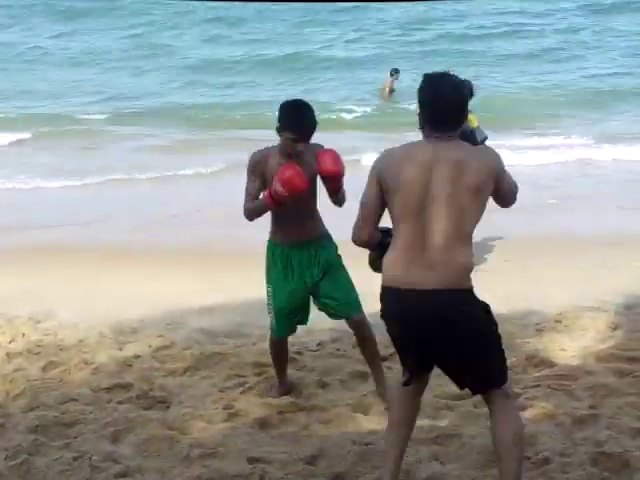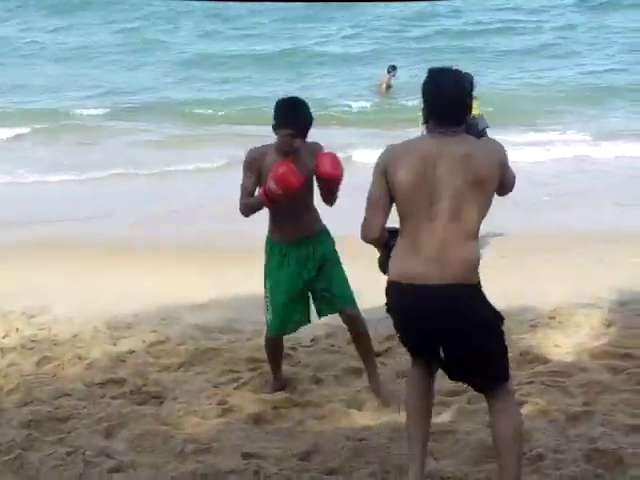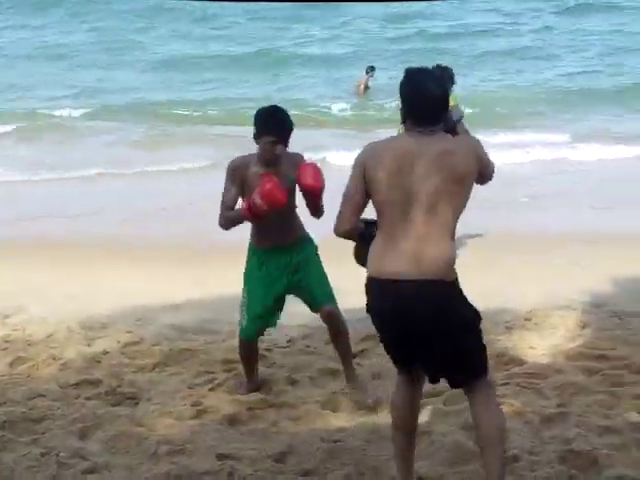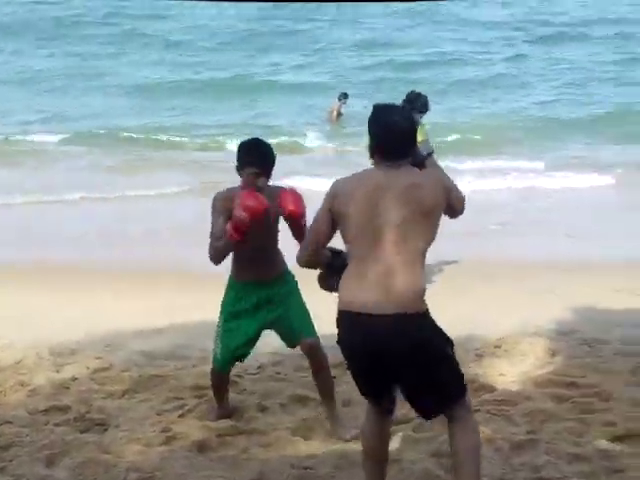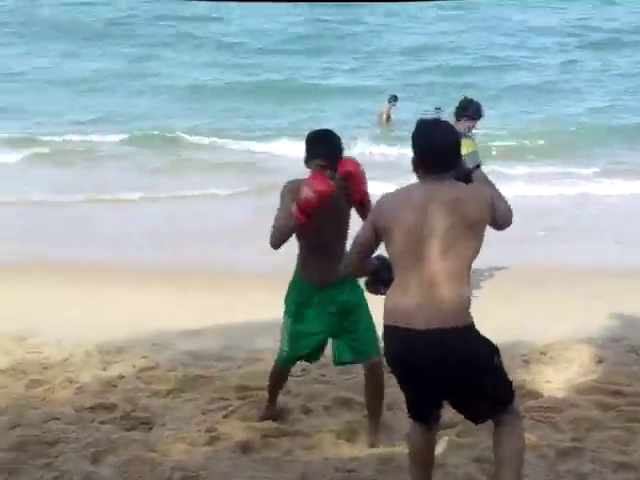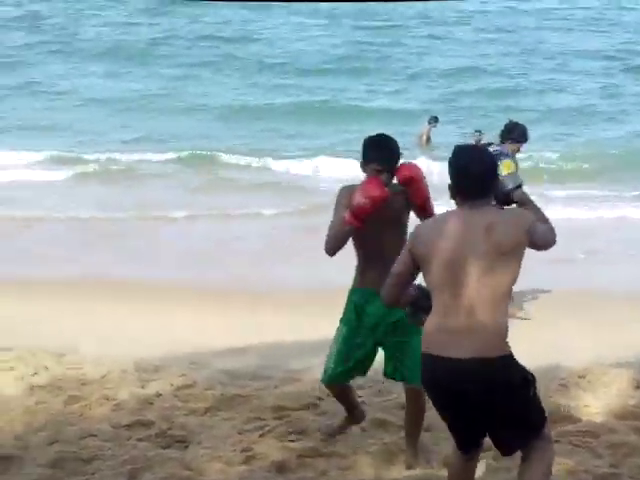
dt=0.1s
person 1, frame 1
left shoulder: (389, 161)
right shoulder: (485, 160)
left elbow: (362, 236)
right elbow: (508, 197)
left hip: (398, 299)
right hip: (453, 300)
left knee: (413, 381)
right knee: (500, 396)
person 1, frame 2
left shoulder: (394, 156)
right shoulder: (490, 152)
left elbow: (371, 233)
right elbow: (507, 186)
left hip: (403, 294)
right hip: (460, 296)
left knee: (422, 367)
right knee: (500, 393)
person 1, frame 3
left shoulder: (372, 155)
right shoulder: (466, 149)
left elbow: (344, 227)
right elbow: (486, 173)
right wrist: (457, 128)
left hip: (382, 294)
right hip: (437, 294)
left knee: (409, 376)
right knee: (480, 390)
person 1, frame 4
left shoulder: (342, 189)
right shoulder: (435, 183)
left elbow: (306, 256)
right elbow: (457, 208)
left hip: (353, 324)
right hip: (409, 325)
left knee: (379, 407)
right knee: (460, 412)
person 1, frame 5
left shoulder: (386, 204)
right shoulder: (479, 197)
left elbow: (349, 266)
right elbow: (504, 218)
right wrist: (476, 174)
left hip: (398, 339)
right hip: (453, 339)
left knee: (425, 419)
right knee: (508, 417)
person 1, frame 6
left shoulder: (424, 232)
right shoulder: (517, 221)
left elbow: (389, 297)
right elbow: (548, 237)
right wrist: (518, 193)
left hip: (436, 366)
right hip: (490, 367)
left knee: (466, 445)
right knee: (537, 444)
person 2, frame 1
left shoulder: (317, 153)
right shoulder: (261, 160)
left elbow: (339, 201)
right elbow: (248, 212)
left wrist: (335, 182)
right wrist: (273, 197)
left hip: (320, 247)
right hip: (283, 253)
left knee: (356, 318)
right knee: (279, 329)
left ankle: (381, 382)
right ankle: (282, 380)
person 2, frame 2
left shoulder: (314, 152)
right shoulder: (257, 158)
left elbow: (330, 200)
right elbow: (244, 208)
left wrist: (332, 184)
right wrist: (267, 194)
left hip: (318, 242)
right hip: (282, 250)
left knee: (350, 313)
right knee: (276, 328)
left ankle: (374, 377)
right ankle: (277, 376)
person 2, frame 3
left shoulder: (297, 162)
right shoulder: (239, 168)
left elbow: (318, 212)
right elbow: (225, 220)
left wrist: (315, 196)
right wrist: (251, 209)
left hip: (300, 249)
right hip: (263, 256)
left knee: (331, 312)
right knee: (250, 330)
left ankle: (352, 379)
right ankle: (252, 377)
person 2, frame 4
left shoulder: (279, 195)
right shoulder: (224, 200)
left elbow: (305, 242)
right elbow: (215, 255)
left wrist: (298, 221)
right wrist: (237, 226)
left hip: (279, 284)
right hip: (242, 291)
left knee: (313, 346)
right knee: (222, 361)
left ankle: (334, 416)
right ankle: (221, 405)
person 2, frame 5
left shoulder: (347, 186)
right shoulder: (294, 189)
right elbow: (276, 240)
left wrist: (361, 196)
right wrist: (303, 206)
left hip: (345, 287)
right hip: (306, 289)
left knee: (373, 362)
right knee: (286, 359)
left ankle: (374, 428)
right ankle: (271, 403)
person 2, frame 6
left shoulder: (404, 194)
right shoulder: (349, 195)
right elbow: (330, 248)
left wrist: (421, 198)
right wrist: (356, 212)
right hip: (364, 300)
left knee: (415, 385)
right knee: (333, 377)
left ankle: (412, 449)
right ankle: (354, 413)
